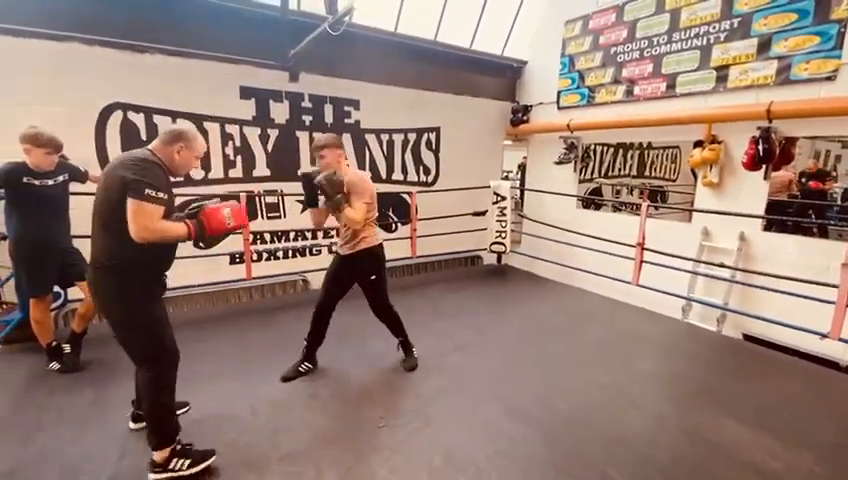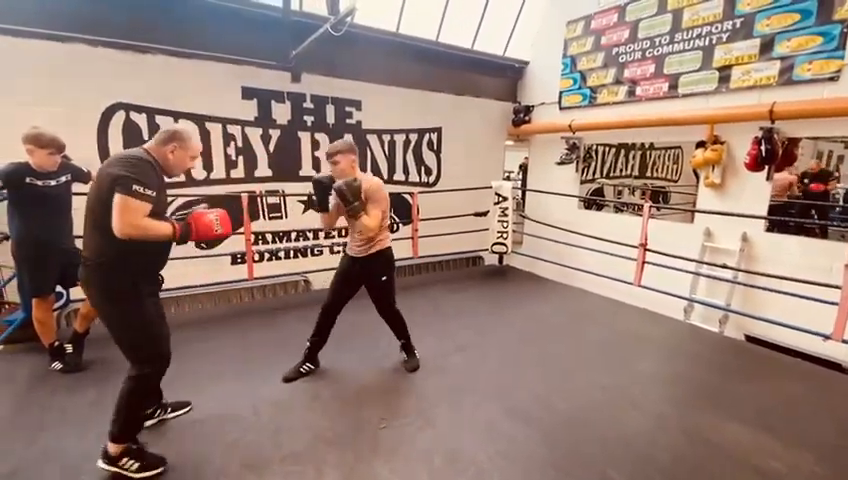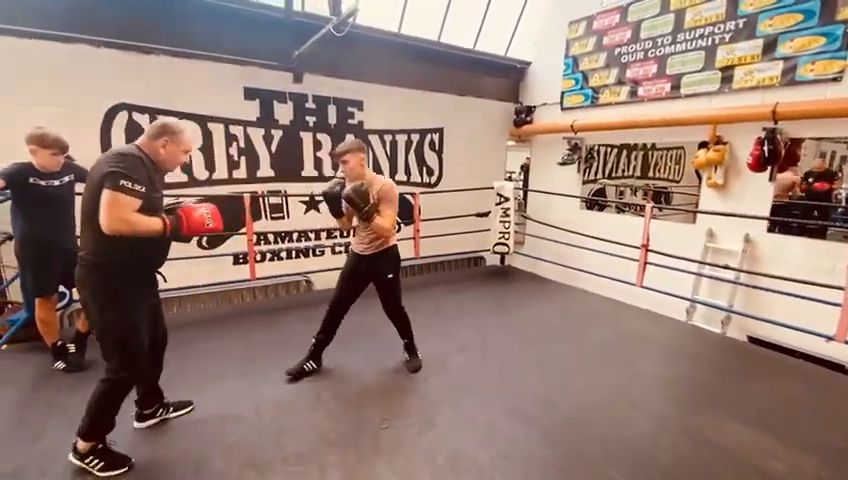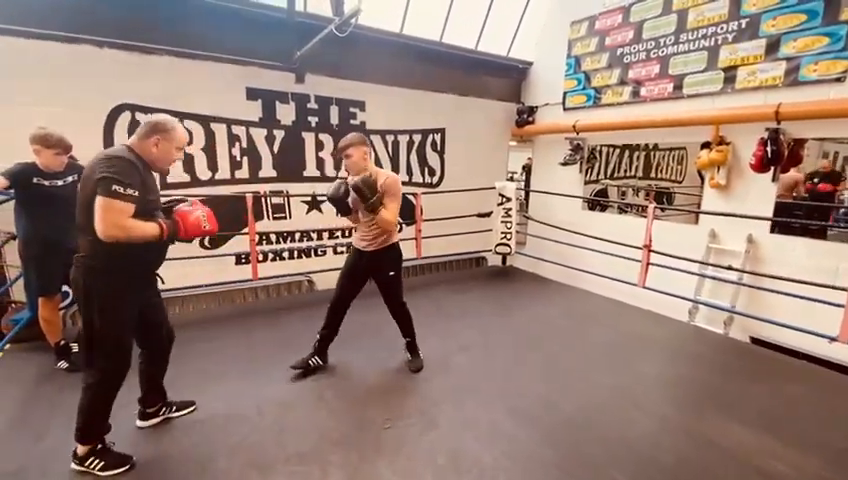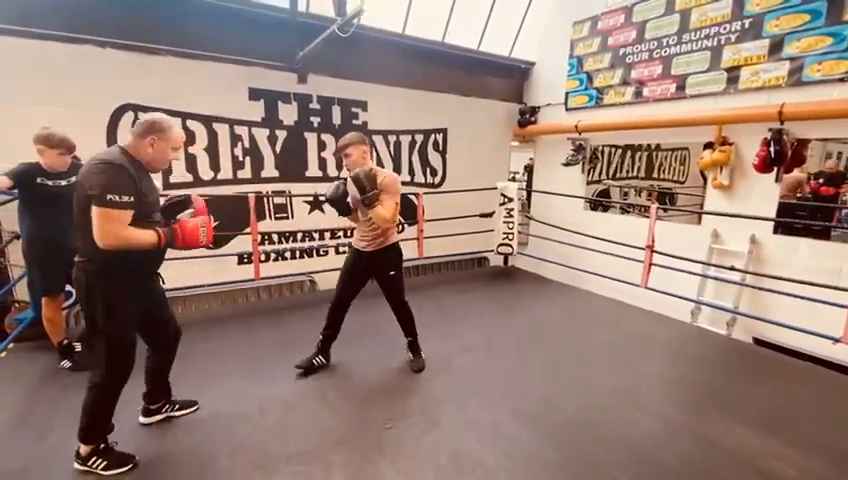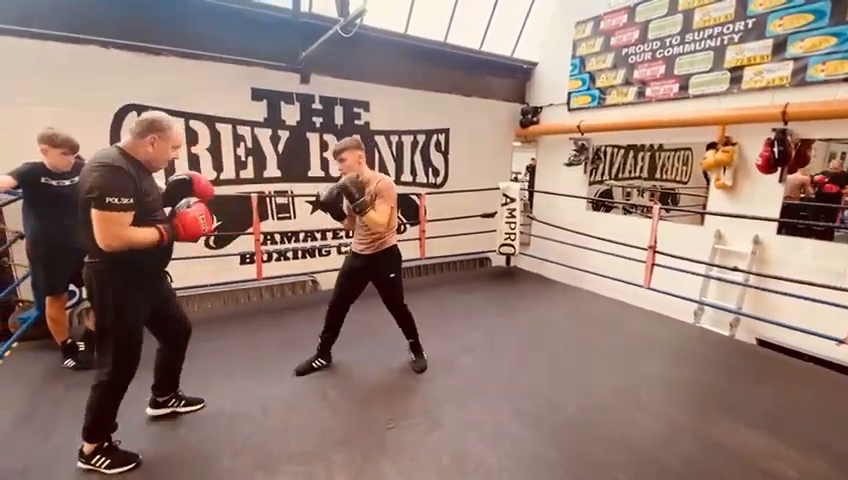
dt=0.1s
person 1, frame 1
left shoulder: (139, 164)
right shoulder: (145, 169)
right elbow: (142, 230)
left wrist: (196, 221)
right wrist: (197, 227)
left hip: (132, 275)
right hip: (123, 280)
left knee: (153, 351)
right knee: (161, 357)
left ankle: (144, 410)
person 1, frame 2
left shoulder: (137, 165)
right shoulder: (137, 167)
right elbow: (126, 226)
left wrist: (182, 225)
right wrist: (182, 229)
left hip: (128, 273)
right hip: (115, 278)
left knee: (148, 347)
right knee: (152, 355)
left ankle: (147, 407)
right ankle: (118, 449)
person 1, frame 3
left shoulder: (139, 165)
right shoulder: (126, 164)
right elbow: (114, 222)
left wrist: (175, 216)
right wrist: (173, 225)
left hip: (136, 274)
right hip: (110, 278)
left knee: (154, 341)
right knee: (124, 362)
left ankle: (149, 406)
right ankle: (87, 445)
person 1, frame 4
left shoulder: (134, 166)
right shoulder: (119, 167)
right elbow: (110, 228)
left wrist: (171, 215)
right wrist: (170, 228)
left hip: (134, 276)
right hip: (105, 281)
left knee: (160, 337)
right knee: (109, 364)
left ankle: (153, 405)
right ankle: (86, 448)
person 1, frame 5
left shoulder: (132, 167)
right shoulder: (112, 171)
right elbow: (108, 236)
left wrist: (172, 209)
right wrist: (169, 236)
left hip: (137, 277)
right hip: (107, 283)
left knee: (167, 335)
right knee: (112, 364)
left ankle: (156, 403)
right ankle: (89, 448)
person 1, frame 6
left shoulder: (134, 166)
right shoulder: (111, 172)
right elbow: (110, 237)
left wrist: (174, 194)
right wrist: (170, 231)
left hip: (146, 275)
right hip: (116, 283)
left knee: (177, 330)
right knee: (120, 363)
left ankle: (164, 397)
right ankle: (93, 446)
person 2, frame 1
left shoulder: (358, 179)
right shoulder: (332, 181)
left elbow: (356, 222)
right elbow: (318, 224)
left wrist: (336, 198)
right wrist: (311, 195)
left hip: (368, 253)
right hip: (343, 254)
left knee: (381, 307)
right knee: (323, 306)
left ankle: (407, 348)
right ankle: (308, 358)
person 2, frame 2
left shoulder: (374, 186)
right shoulder: (340, 185)
left elbow: (371, 230)
right elbow: (327, 225)
left wrist: (352, 204)
right wrist: (322, 197)
left hip: (377, 256)
right hip: (353, 256)
left knee: (387, 310)
right knee: (329, 307)
left ankle: (409, 350)
right ankle: (310, 358)
person 2, frame 3
left shoulder: (385, 187)
right shoulder: (349, 186)
left elbow: (387, 230)
right elbow: (346, 225)
left wrist: (365, 209)
right wrist: (335, 206)
left hip: (384, 255)
right hip: (358, 255)
left knee: (393, 307)
right knee: (337, 306)
left ankle: (411, 350)
right ankle: (313, 357)
person 2, frame 4
left shoulder: (389, 180)
right shoulder: (353, 180)
left elbow: (390, 223)
left wrist: (371, 201)
right wrist: (342, 204)
left hip: (385, 252)
right hip: (359, 251)
left knee: (396, 304)
right knee: (338, 302)
left ankle: (413, 349)
right ankle: (319, 354)
person 2, frame 5
left shoulder: (388, 179)
right shoulder: (352, 179)
left elbow: (386, 221)
left wrist: (366, 195)
right wrist: (342, 206)
left hip: (386, 251)
right hip: (359, 251)
left knee: (398, 302)
right knee: (339, 301)
left ankle: (415, 349)
right ankle: (322, 352)
person 2, frame 6
left shoulder: (383, 184)
right shoulder: (348, 184)
left elbow: (380, 226)
left wrist: (358, 201)
right wrist: (337, 211)
left hip: (384, 255)
right hip: (357, 255)
left knee: (397, 306)
right knee: (337, 305)
left ankle: (417, 350)
right ankle: (323, 354)
person 3, frame 1
left shoulder: (64, 168)
left elbow: (91, 176)
left hip: (63, 247)
right hip: (30, 250)
right knee: (40, 301)
left ankle: (73, 343)
right ankle: (53, 352)
person 3, frame 2
left shoulder: (67, 169)
left elbow: (93, 176)
left hip: (65, 247)
right hip: (32, 250)
right knee: (43, 301)
left ankle: (75, 342)
right ankle: (55, 352)
person 3, frame 3
left shoulder: (70, 169)
right shoulder: (21, 172)
left hip: (68, 247)
right hip: (35, 250)
right knee: (45, 301)
left ankle: (77, 342)
right ankle: (58, 352)
person 3, frame 4
left shoulder: (73, 169)
right shoulder: (24, 172)
left hip: (71, 247)
right hip: (38, 250)
right knee: (49, 301)
left ankle: (80, 343)
right ankle: (61, 351)
person 3, frame 5
left shoulder: (76, 169)
right shoulder: (28, 172)
left hip: (74, 247)
right hip: (42, 250)
right knee: (52, 300)
right ankle: (64, 351)
person 3, frame 6
left shoulder: (80, 169)
right shoulder: (32, 172)
left hip: (78, 246)
right hip: (46, 249)
right knee: (56, 300)
left ankle: (88, 341)
right ankle: (68, 350)
